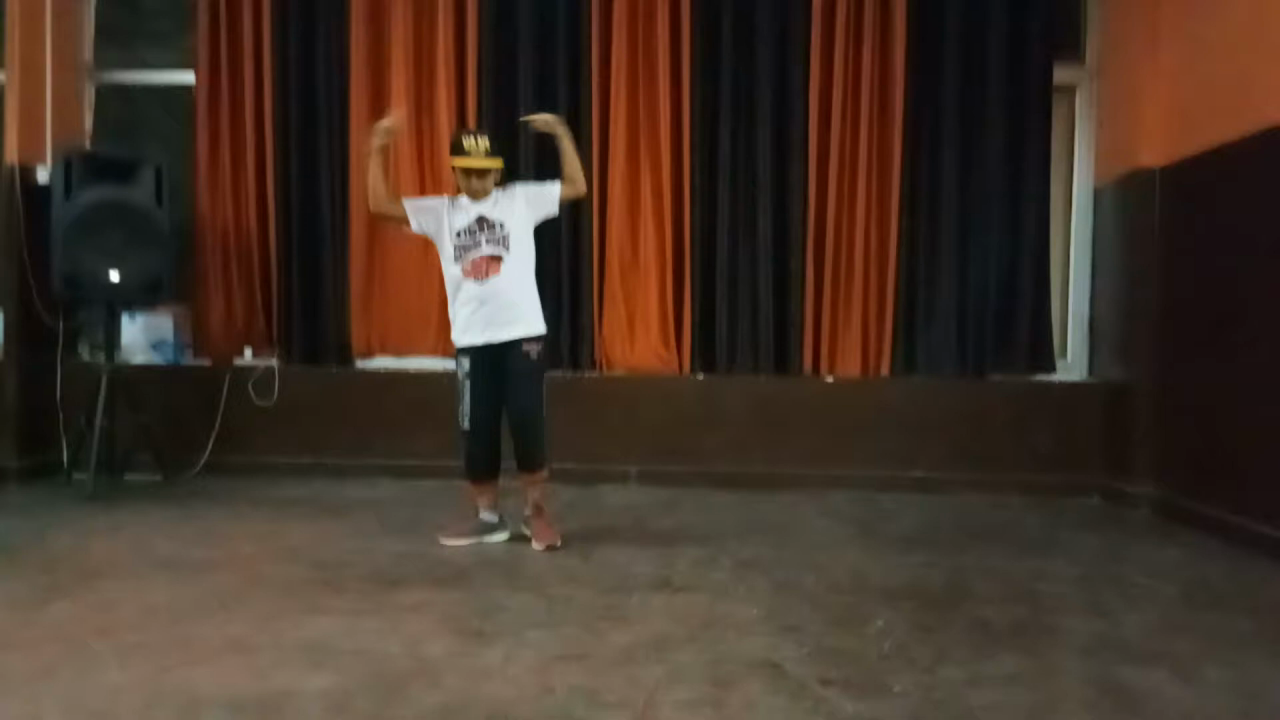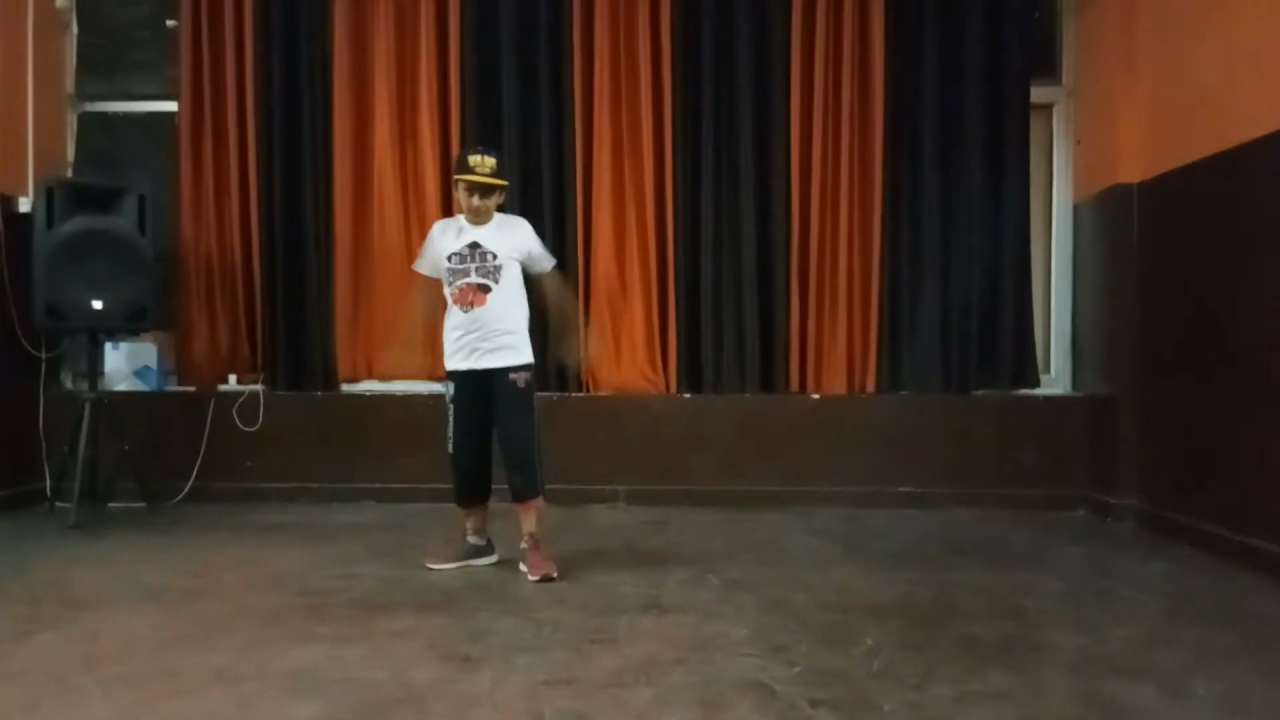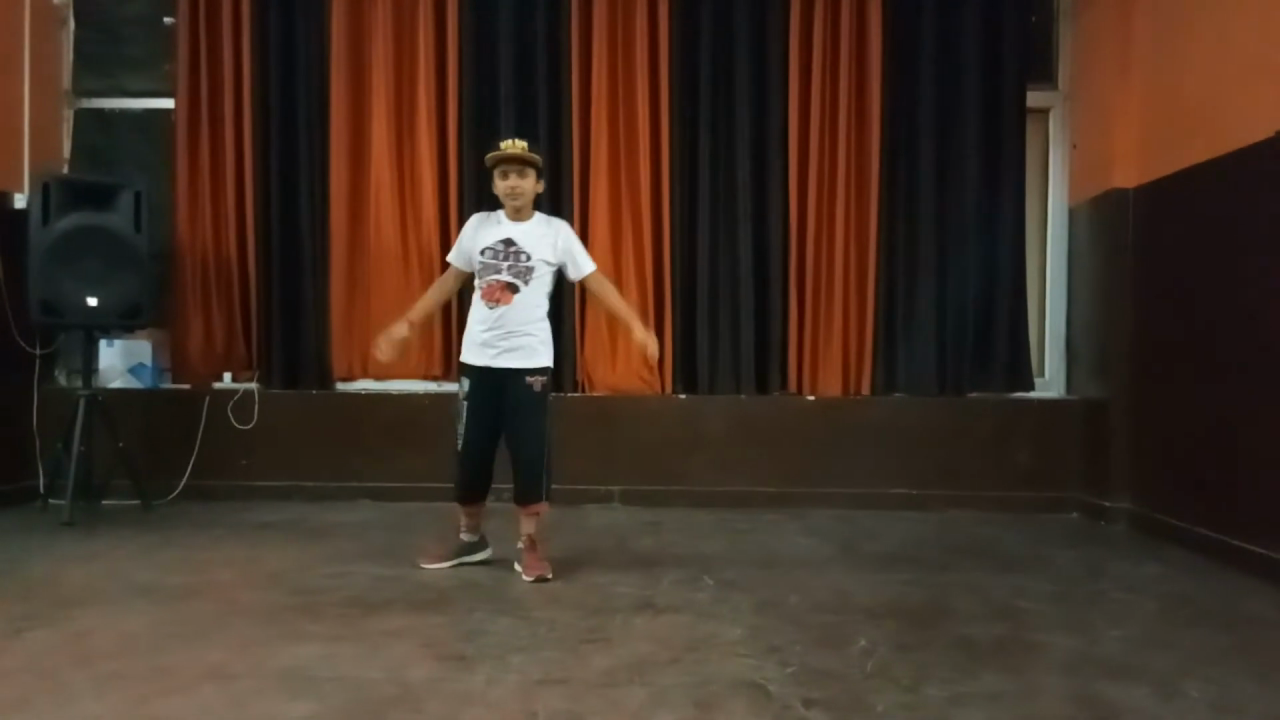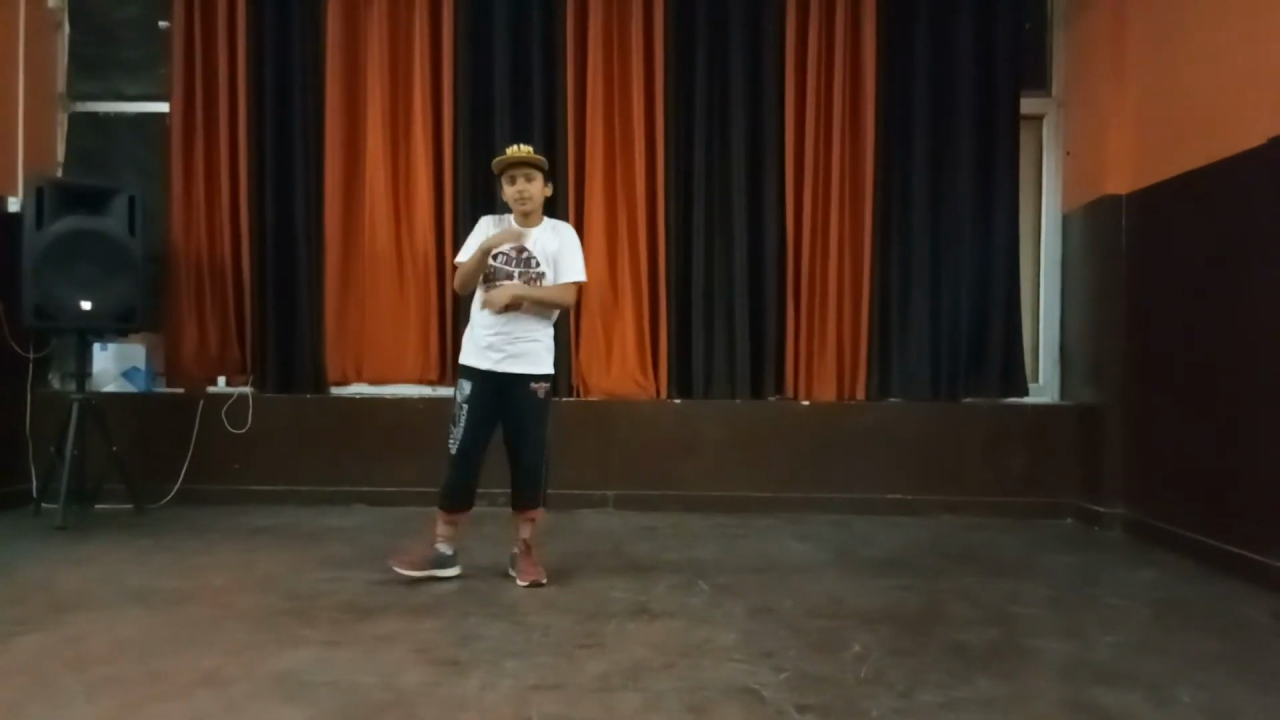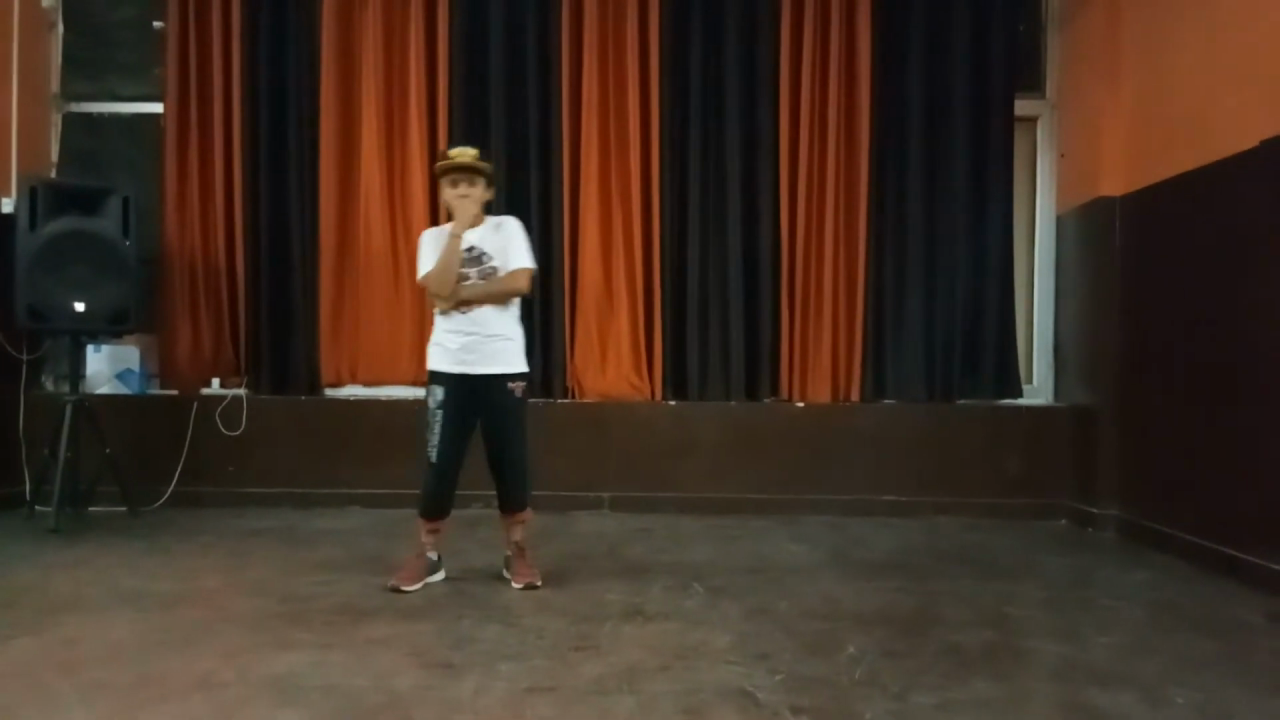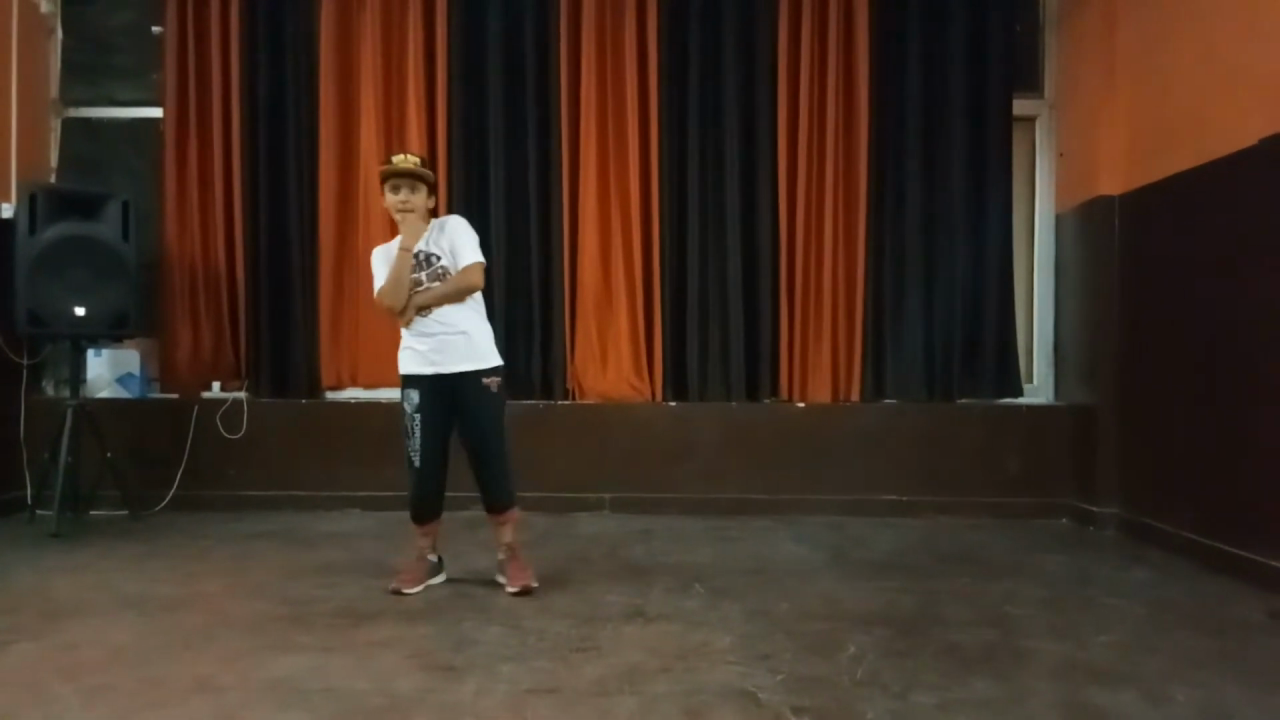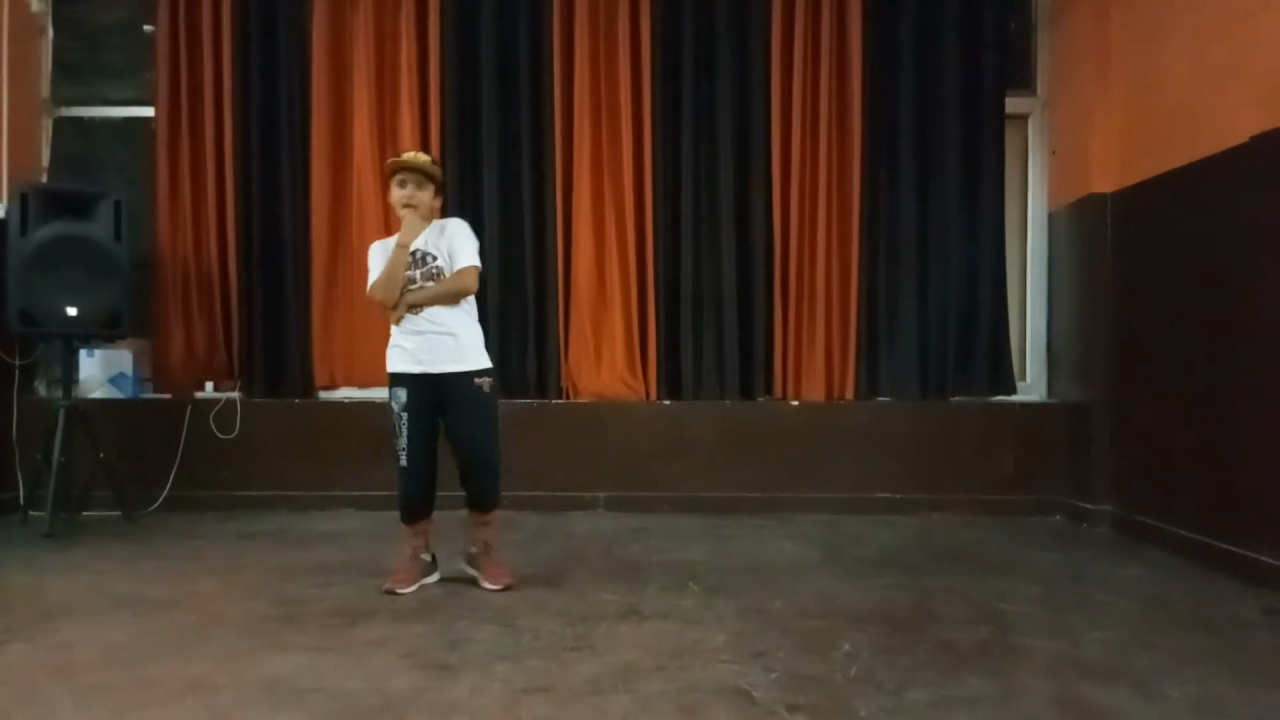
dt=0.4s
person 1, frame 1
left shoulder: (522, 200)
right shoulder: (440, 212)
left elbow: (576, 188)
right elbow: (381, 204)
left wrist: (561, 133)
right wrist: (378, 145)
left hip: (523, 335)
right hip: (472, 340)
left knee: (529, 424)
right knee: (477, 431)
left ankle: (537, 513)
right ankle: (487, 516)
person 1, frame 2
left shoulder: (519, 231)
right shoulder: (442, 233)
left elbow: (550, 282)
right elbow: (427, 287)
left wrist: (567, 333)
left hip: (511, 360)
right hip: (461, 363)
left knee: (520, 451)
right knee: (465, 455)
left ankle: (533, 544)
right ankle: (476, 539)
person 1, frame 3
left shoulder: (555, 231)
right shoulder: (478, 226)
left elbow: (594, 281)
right elbow: (450, 280)
left wrist: (634, 323)
right wrist: (407, 322)
left hip: (528, 361)
right hip: (477, 358)
left knee: (530, 454)
right knee: (471, 452)
left ankle: (529, 545)
right ankle: (471, 537)
person 1, frame 4
left shoulder: (562, 234)
right shoulder: (487, 226)
left elbow: (567, 296)
right elbow: (460, 284)
left wrist: (512, 293)
right wrist: (494, 243)
left hip: (531, 366)
right hip: (478, 362)
left knee: (529, 461)
right knee: (462, 457)
left ankle: (524, 551)
right ankle: (442, 548)
person 1, frame 5
left shoulder: (508, 228)
right shoulder: (432, 239)
left elbow: (518, 283)
right elbow: (437, 289)
left wrist: (460, 294)
right wrist: (454, 230)
left hip: (504, 365)
right hip: (449, 366)
left knee: (511, 462)
right knee: (440, 462)
left ankle: (517, 552)
right ankle: (428, 554)
person 1, frame 6
left shoulder: (453, 227)
right shoulder: (383, 254)
left elbow: (474, 279)
right elbow: (393, 303)
left wrist: (419, 300)
right wrist: (408, 244)
left hip: (477, 363)
right hip: (420, 369)
left knee: (492, 461)
right knee: (424, 467)
left ankle: (510, 553)
right ankle: (426, 556)
person 1, frame 7
left shoulder: (456, 230)
right shoulder: (381, 250)
left elbow: (466, 283)
right elbow: (382, 297)
left wrist: (409, 298)
right wrist: (403, 242)
left hip: (466, 365)
right hip: (411, 369)
left knee: (481, 458)
right knee: (414, 465)
left ankle: (481, 549)
right ankle: (420, 557)
